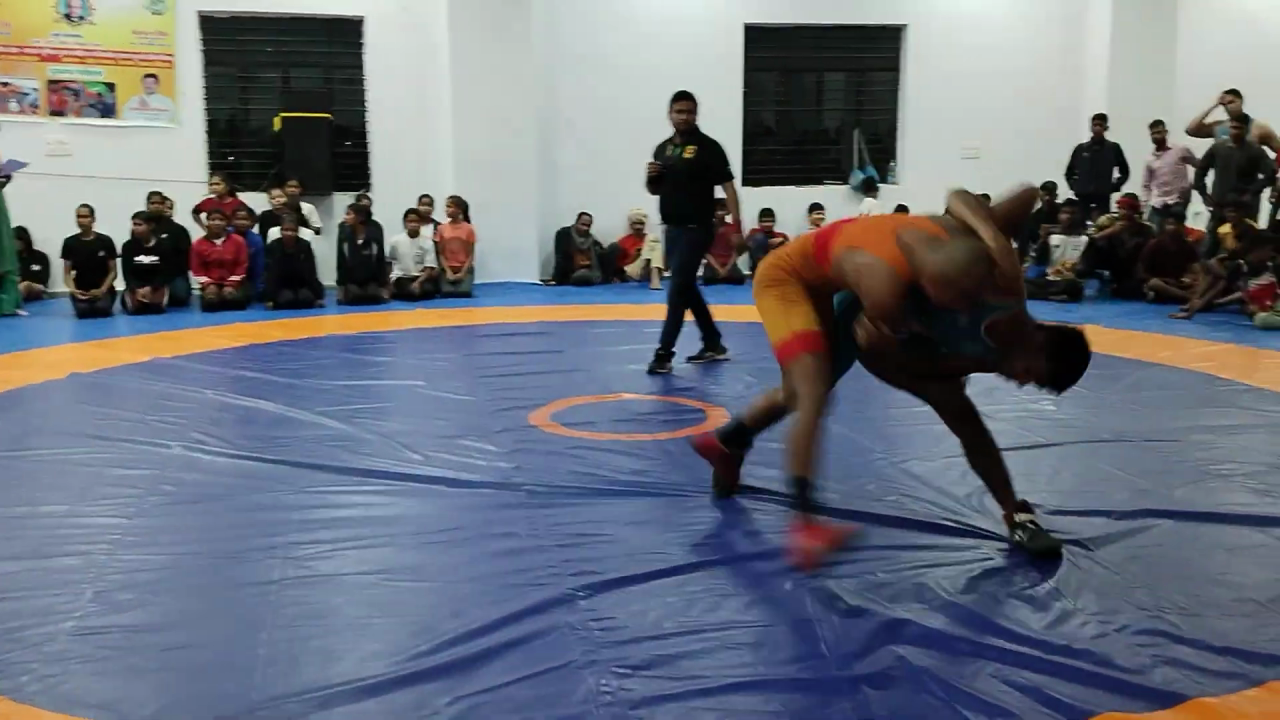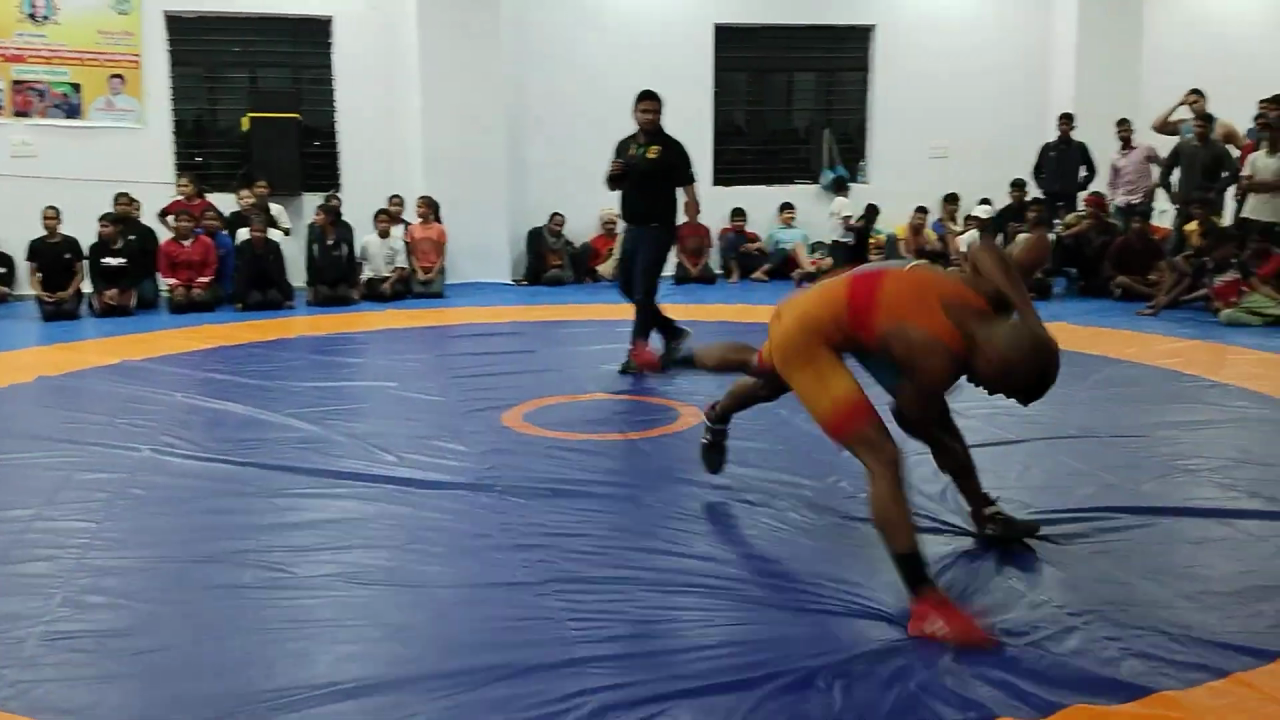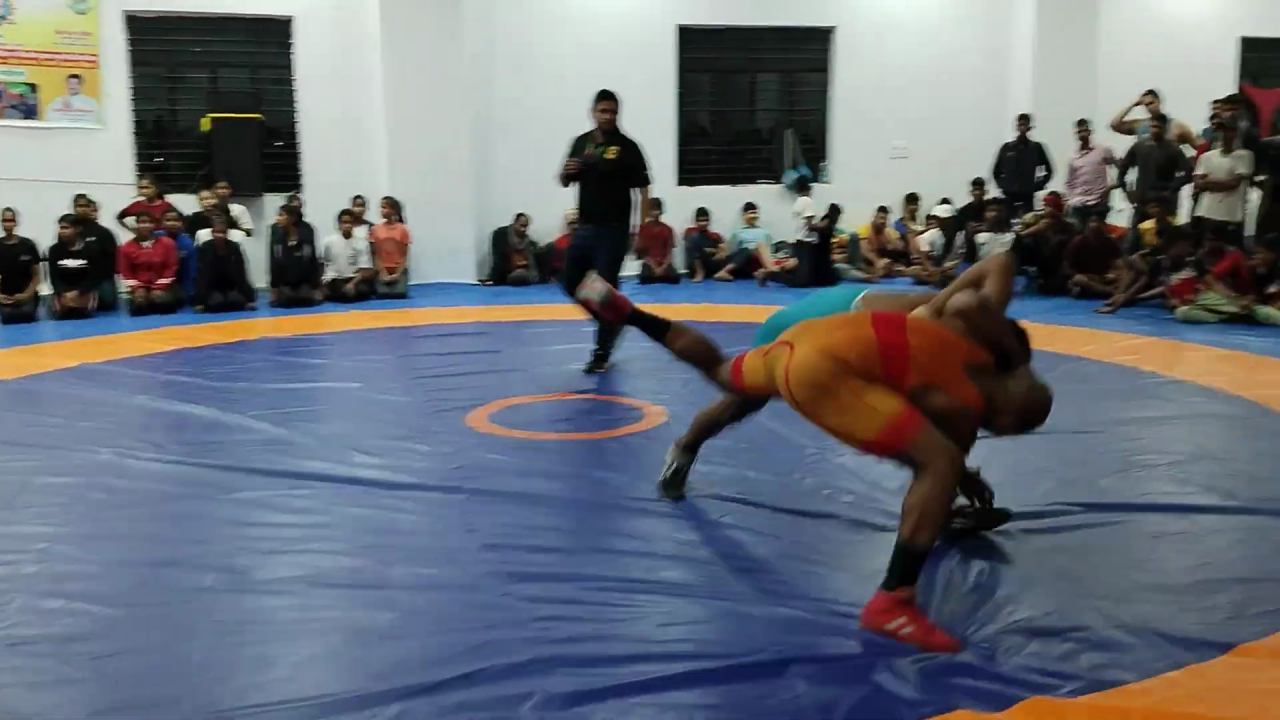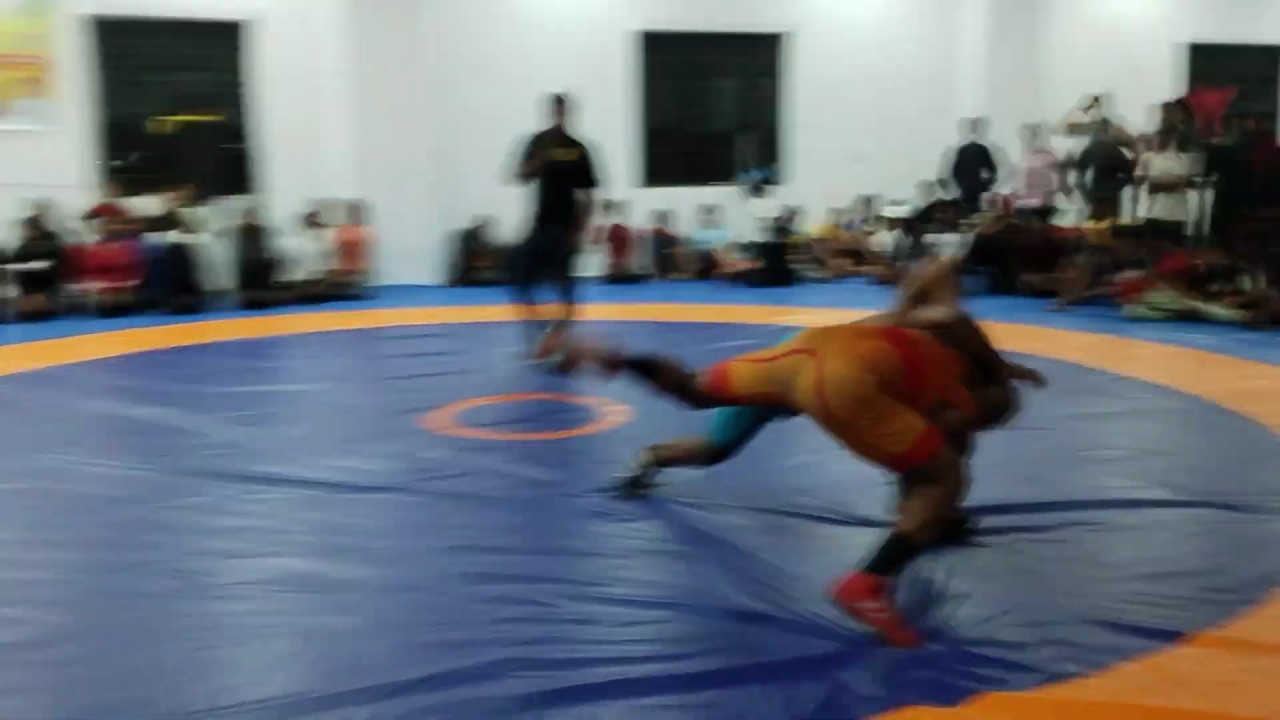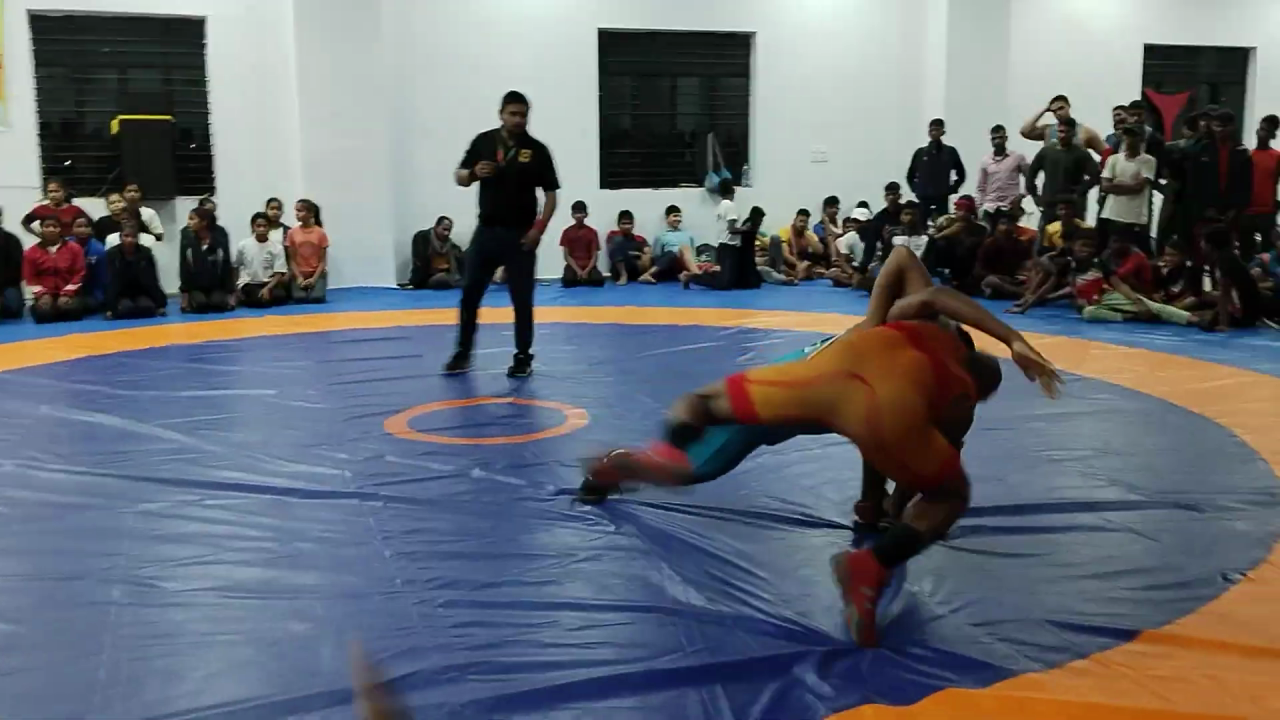
dt=0.1s
person 1, frame 1
left shoulder: (950, 235)
right shoulder: (887, 281)
right elbow: (877, 343)
left hip: (817, 281)
right hip: (784, 277)
left knee: (794, 393)
right knee: (813, 395)
left ankle: (724, 442)
right ankle: (805, 521)
person 1, frame 2
left shoulder: (974, 294)
right shoulder: (937, 350)
right elbow: (909, 410)
right hip: (804, 327)
left knee: (765, 368)
right knee: (882, 459)
right ankle: (926, 604)
person 1, frame 3
left shoulder: (983, 340)
right shoulder: (964, 406)
left hip: (799, 342)
right hip: (818, 367)
left knee: (720, 371)
right knee: (940, 465)
left ankle: (624, 310)
right ankle: (893, 601)
person 1, frame 4
left shoulder: (948, 352)
right shoulder: (962, 412)
left hip: (807, 351)
right hip: (843, 380)
left knee: (696, 389)
right knee: (949, 481)
left ankle: (618, 361)
right ankle: (868, 585)
person 1, frame 5
left shoulder: (941, 336)
right shoulder: (961, 403)
left hip: (832, 370)
right hip: (889, 405)
left knee: (698, 399)
right knee: (952, 497)
left ankle: (668, 453)
right ankle: (870, 566)
person 2, frame 1
left shoulder: (708, 147)
right shoulder: (662, 148)
left elbow: (728, 187)
right elbow: (655, 190)
left wrist: (735, 228)
right wrist: (651, 177)
left hip: (695, 230)
right hip: (672, 229)
left knee: (677, 289)
right knee: (687, 289)
left ankle: (664, 353)
right ankle: (713, 345)
person 2, frame 2
left shoulder: (671, 148)
right shoulder: (625, 145)
left elbow: (689, 191)
right elbow: (614, 186)
right wrist: (612, 175)
left hip: (657, 230)
right hip: (631, 229)
left knee: (643, 289)
right knee: (627, 287)
left ankle: (638, 351)
right ankle: (673, 333)
person 2, frame 3
left shoulder: (627, 148)
right shoulder: (580, 142)
left elbow: (643, 192)
right elbow: (566, 182)
right wrist: (566, 172)
left hip: (613, 230)
right hip: (585, 228)
right knee: (569, 283)
left ankle: (602, 351)
right ankle: (610, 327)
person 2, frame 4
left shoulder: (577, 150)
right shoulder: (536, 143)
left elbow: (588, 195)
right elbow: (519, 177)
left wrist: (578, 230)
right wrist: (523, 171)
left hip: (564, 230)
right hip: (539, 228)
left knee: (562, 291)
right knee: (521, 282)
right ankle: (544, 337)
person 2, frame 5
left shoulder: (537, 150)
right shoulder: (483, 142)
left elbow: (550, 194)
right elbow: (460, 178)
left wrist: (538, 230)
right wrist: (474, 173)
left hip: (518, 234)
right hip: (487, 231)
left knee: (521, 297)
right knee: (470, 291)
left ankle: (523, 356)
right ankle: (463, 353)
